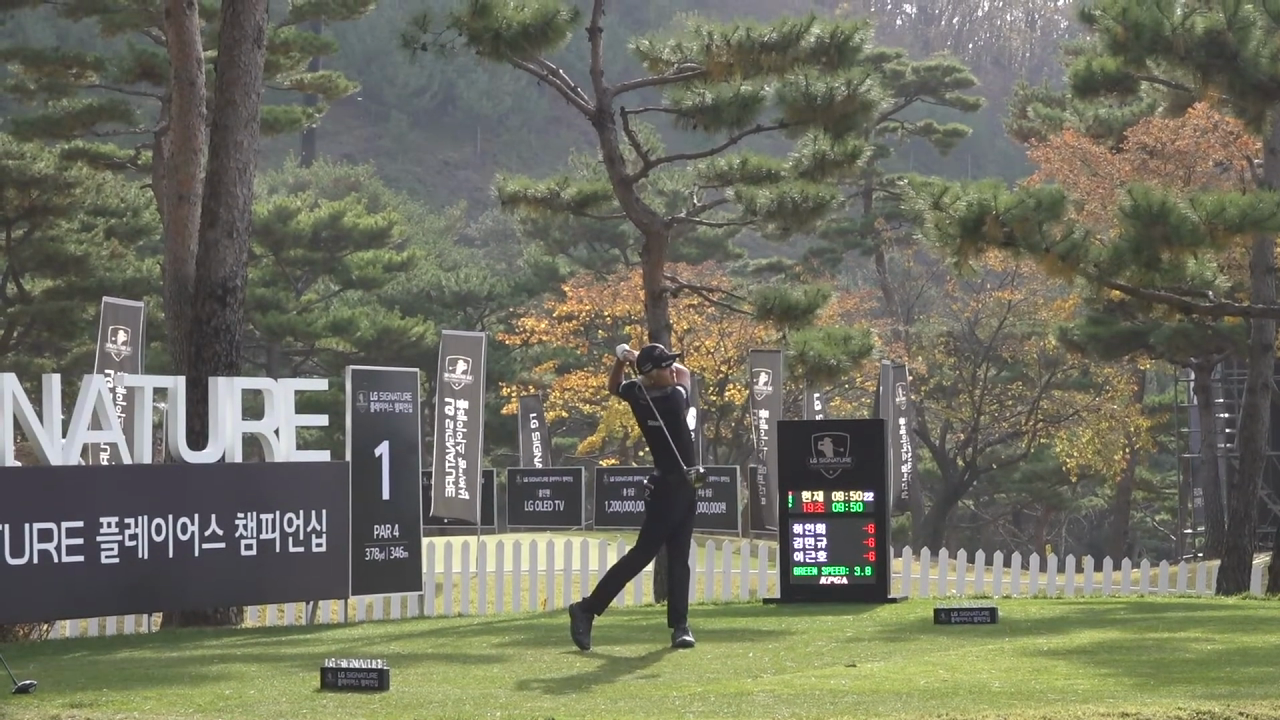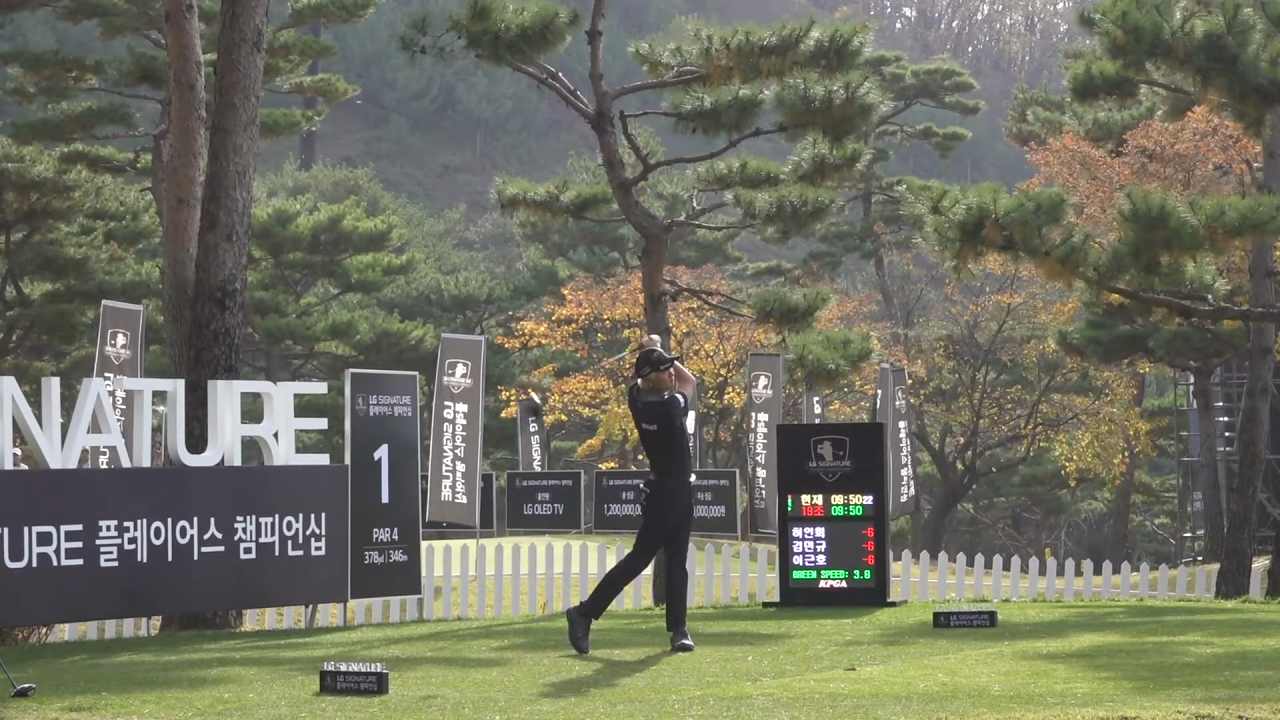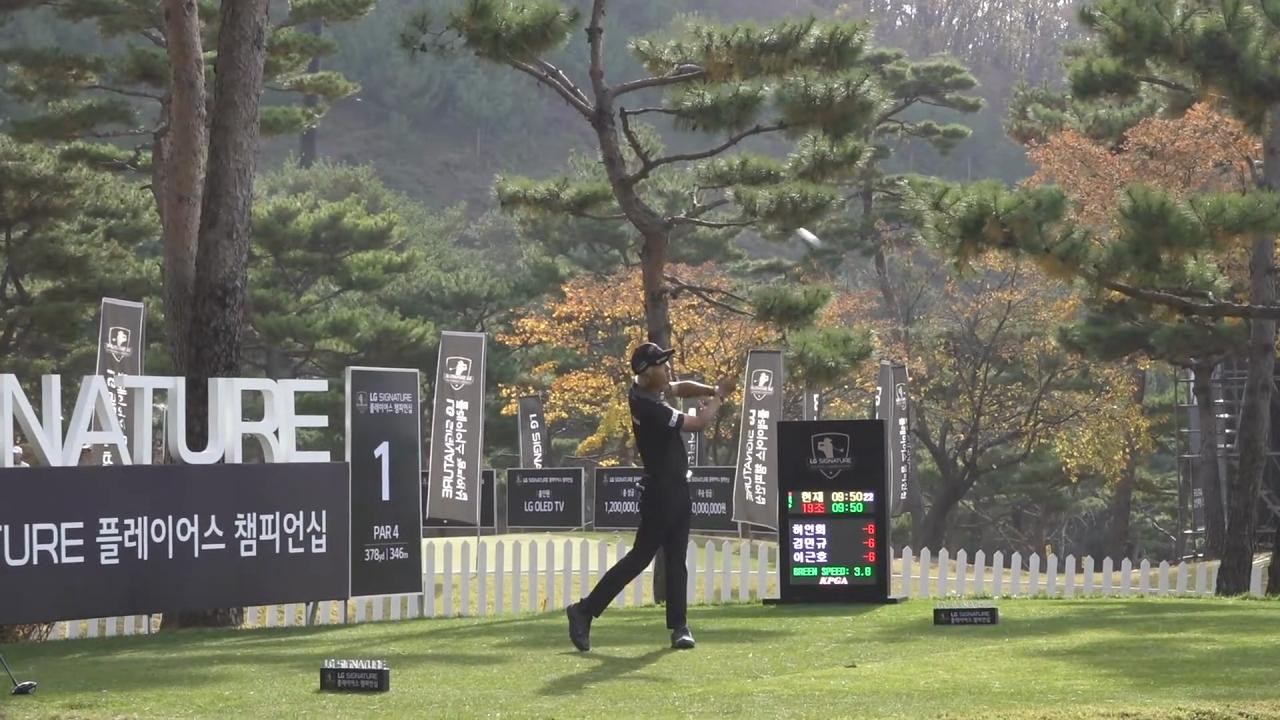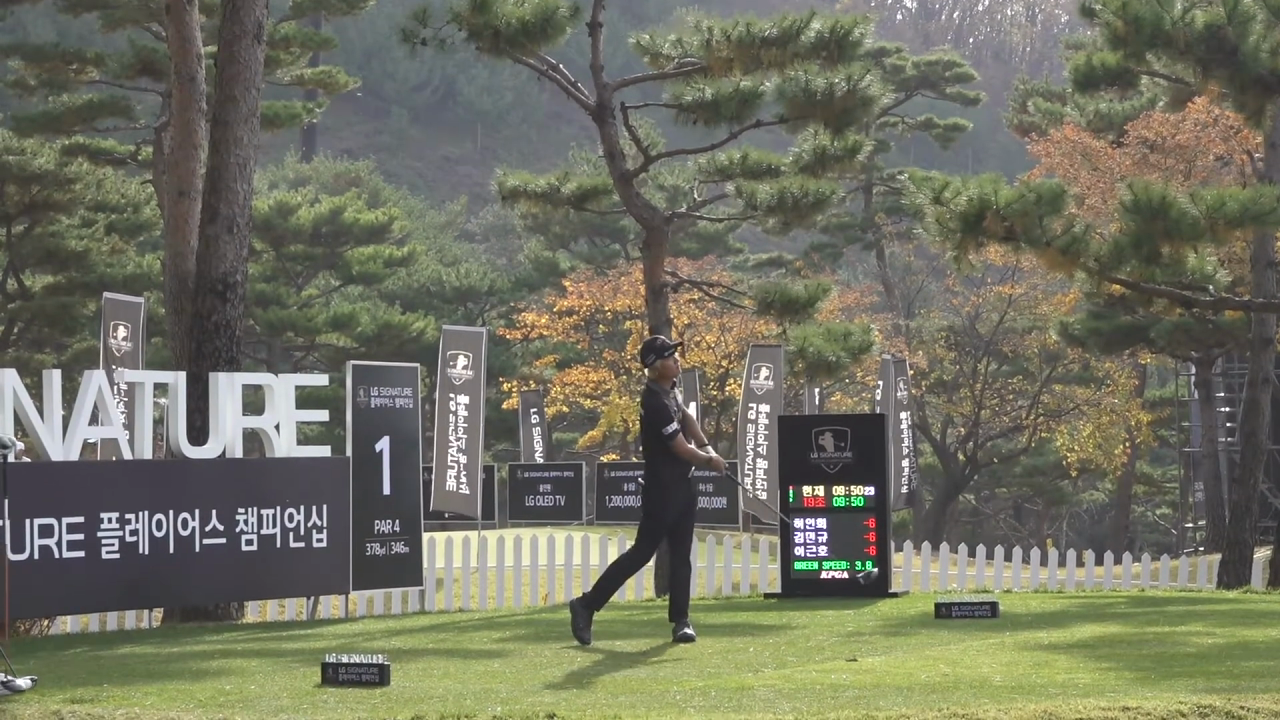
dt=0.4s
person 1, frame 1
left shoulder: (636, 393)
right shoulder: (673, 400)
left elbow: (612, 386)
right elbow: (685, 373)
left wrist: (623, 359)
right wrist: (641, 360)
left hip: (680, 486)
right hip: (670, 488)
left knee: (679, 558)
right knee: (642, 553)
left ankle: (679, 625)
right ankle: (586, 609)
person 1, frame 2
left shoulder: (636, 394)
right shoulder: (667, 407)
left elbow: (665, 378)
right elbow: (689, 382)
left wrist: (653, 353)
right wrist: (655, 351)
left hip: (677, 490)
right hip: (666, 492)
left knee: (677, 562)
right knee: (639, 558)
left ankle: (678, 629)
right ankle: (584, 613)
person 1, frame 3
left shoulder: (646, 389)
right shoulder: (651, 407)
left elbow: (681, 387)
right elbow: (695, 423)
left wrist: (713, 390)
right wrist: (718, 398)
left hip: (675, 487)
right hip: (661, 490)
left knee: (676, 559)
right knee: (640, 556)
left ankle: (678, 625)
right ankle: (584, 610)
person 1, frame 4
left shoulder: (669, 386)
right shoulder: (656, 402)
left elbow: (686, 416)
right elbow: (682, 450)
left wrist: (707, 447)
right wrist: (709, 460)
left hip: (682, 482)
right hip: (662, 485)
left knee: (681, 554)
right knee: (641, 552)
left ankle: (680, 620)
right ankle: (587, 605)
